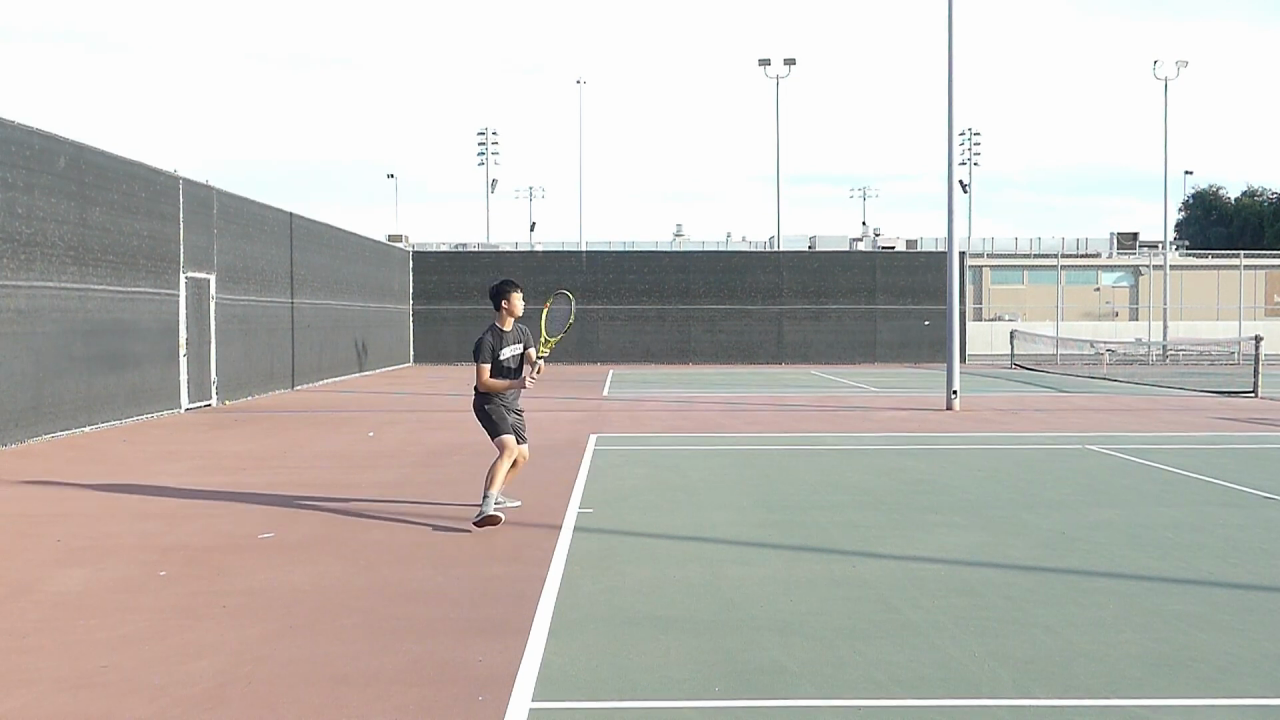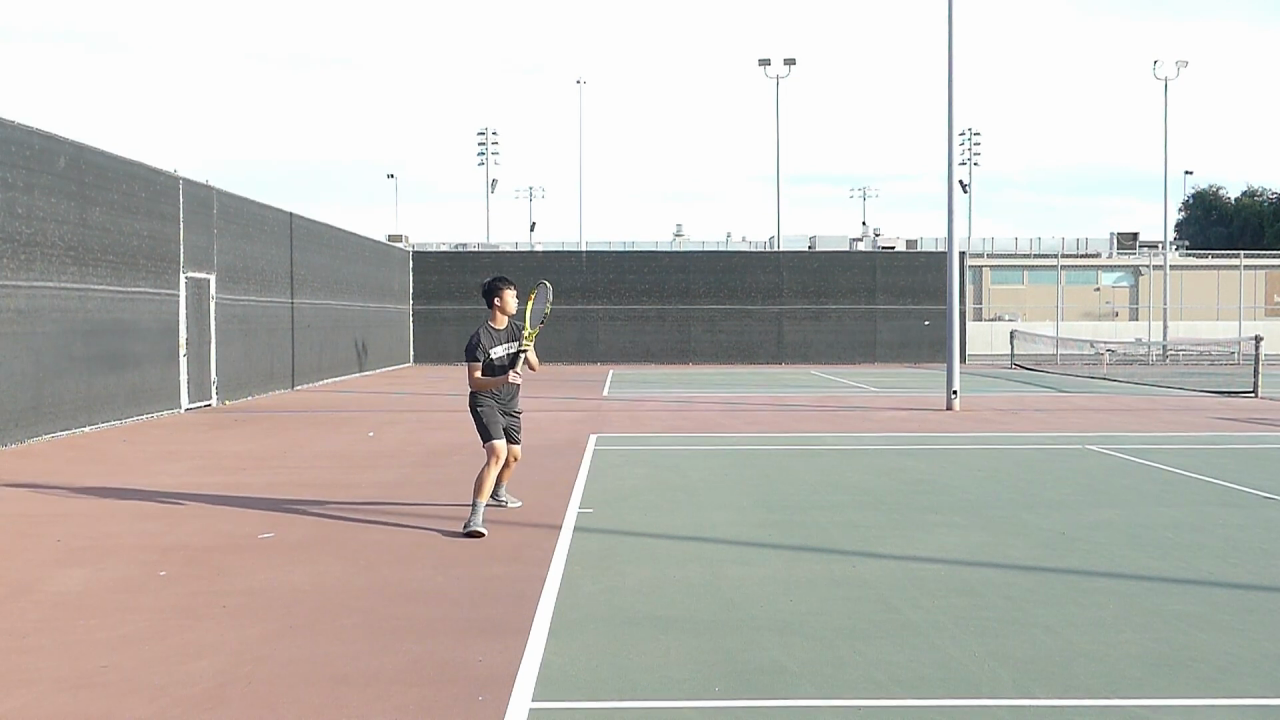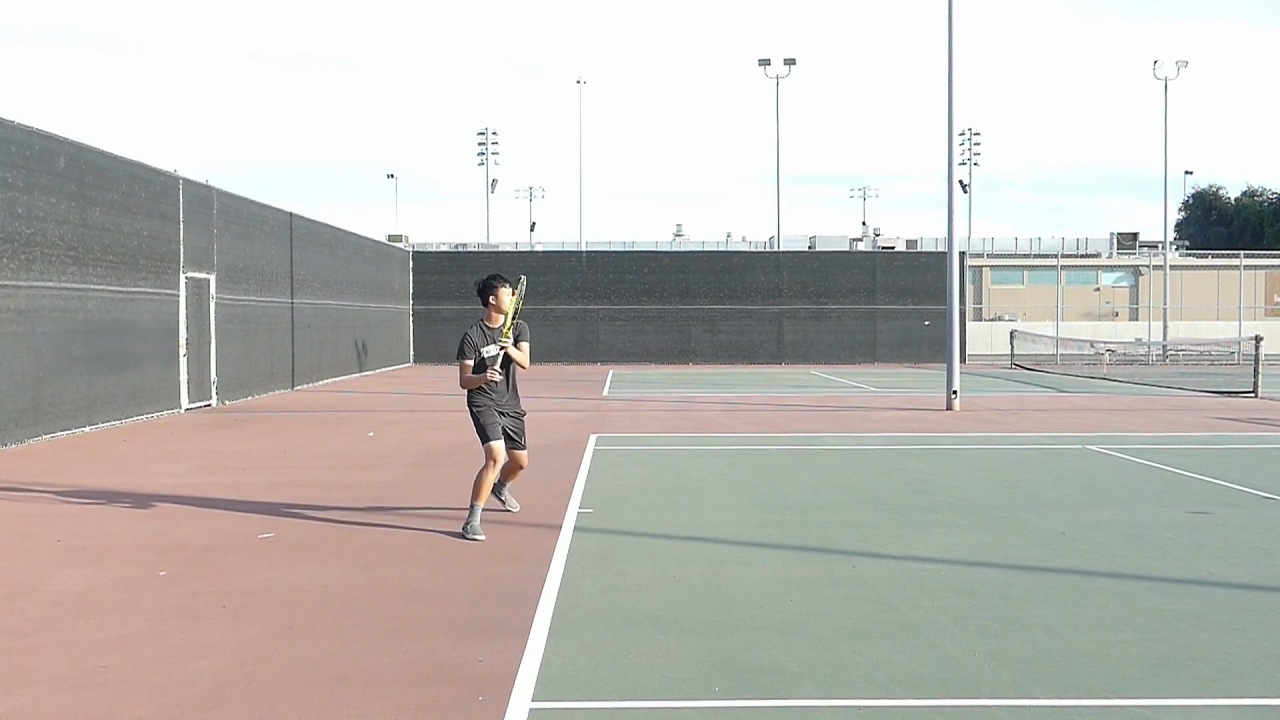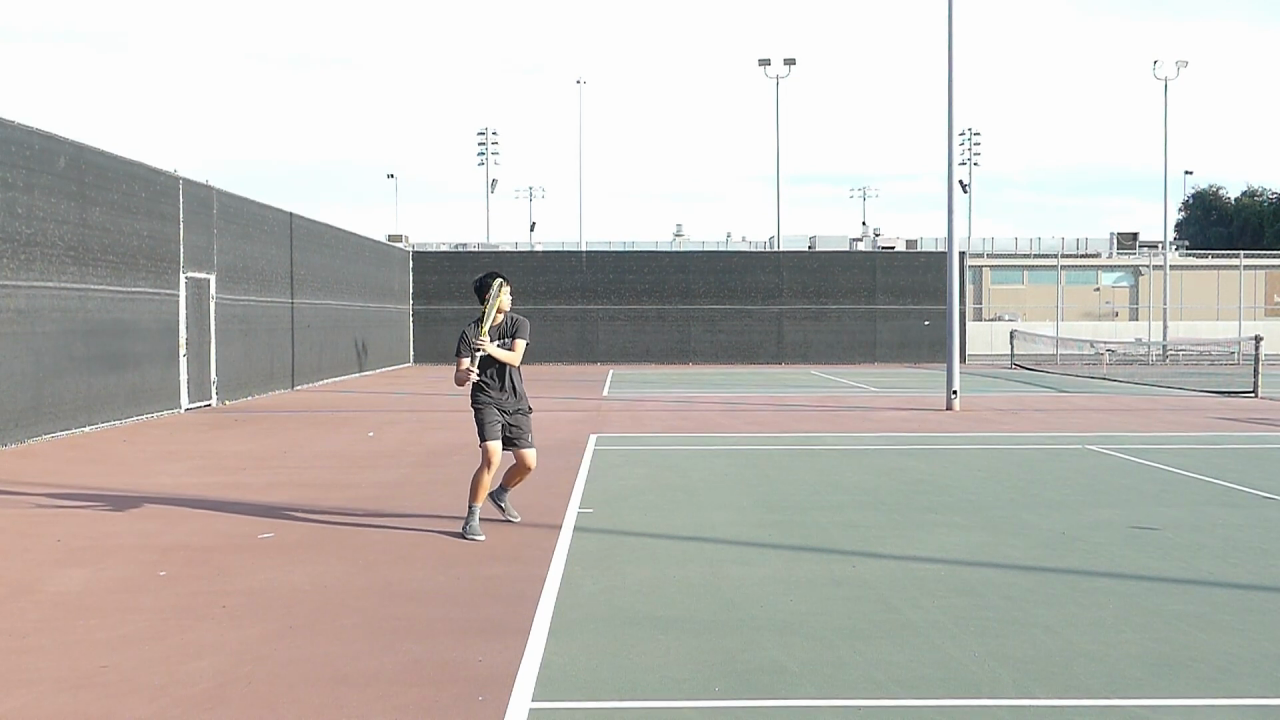
dt=0.5s
person 1, frame 1
left shoulder: (523, 332)
right shoulder: (486, 341)
left elbow: (535, 367)
right elbow: (483, 383)
left wrist: (538, 362)
right wrist: (516, 383)
left hip: (512, 404)
right hip: (490, 403)
left knee: (521, 455)
right knee: (509, 449)
left ankle: (495, 495)
right ankle: (486, 509)
person 1, frame 2
left shoulder: (519, 330)
right shoulder: (478, 339)
left elbow: (534, 366)
right elbow: (474, 382)
left wrist: (528, 353)
right wrist: (503, 379)
left hip: (510, 404)
right hip: (485, 403)
left knee: (514, 455)
right knee: (497, 455)
left ankle: (498, 492)
right ankle: (475, 518)
person 1, frame 3
left shoulder: (519, 328)
right shoulder: (472, 336)
left elbow: (525, 362)
right elbow: (464, 381)
left wrist: (510, 348)
right wrist: (484, 377)
left hip: (511, 405)
right hip: (484, 404)
left knee: (520, 461)
right knee: (496, 456)
left ankle: (501, 488)
right ankle: (472, 520)
person 1, frame 4
left shoulder: (519, 324)
right shoulder: (470, 333)
left elbow: (515, 359)
right elbow: (458, 377)
left wrist: (491, 348)
right wrist: (465, 375)
left hip: (516, 403)
right hip: (487, 402)
left knee: (527, 462)
right knee: (491, 458)
left ankle: (500, 495)
right ankle: (471, 520)
